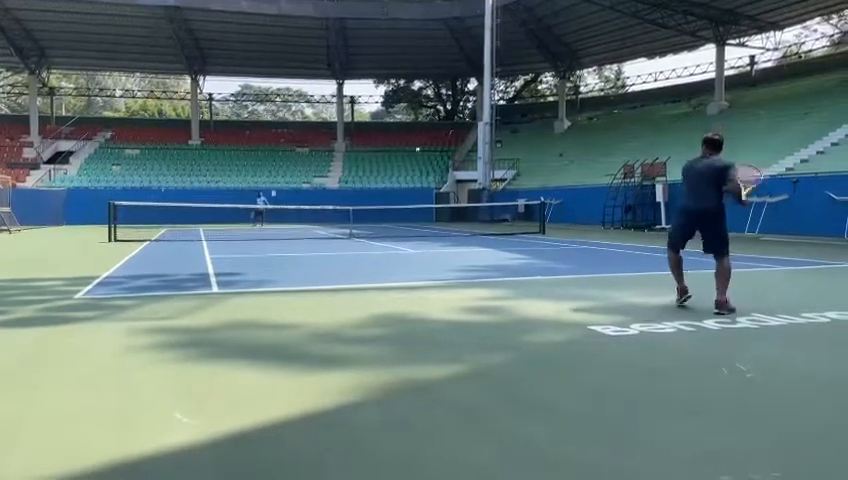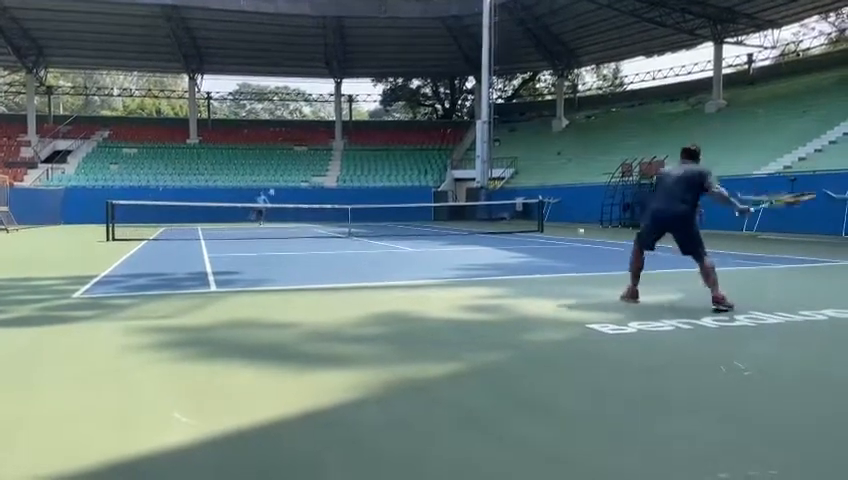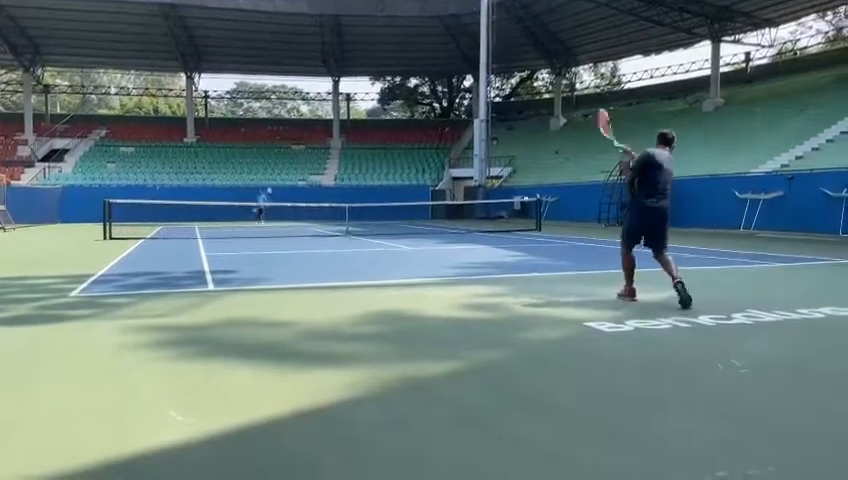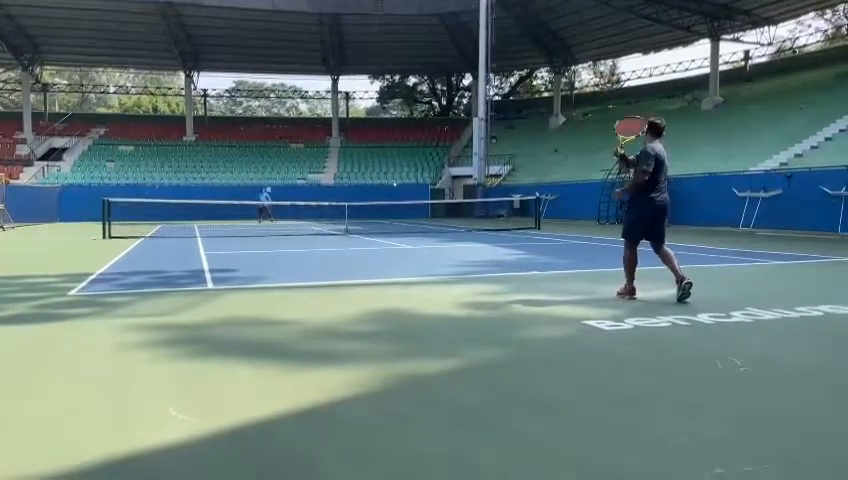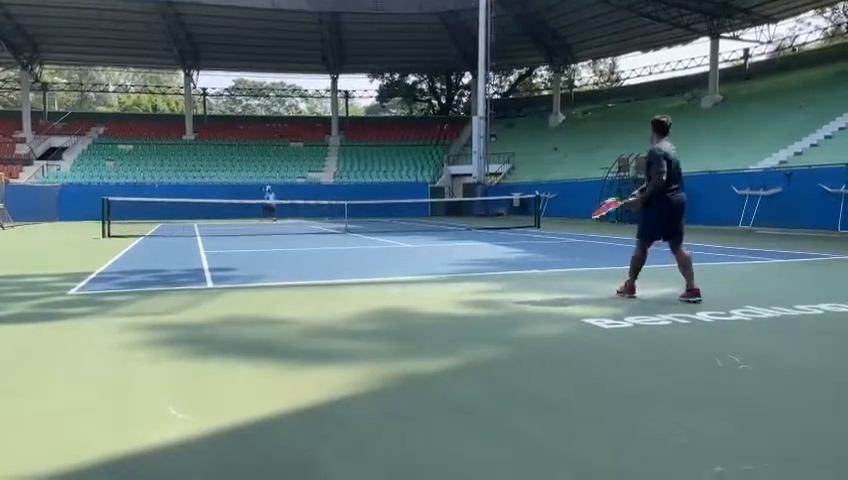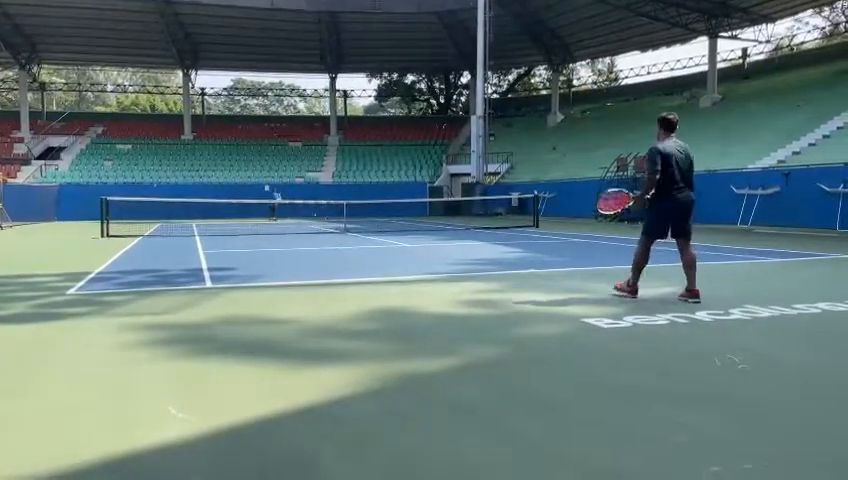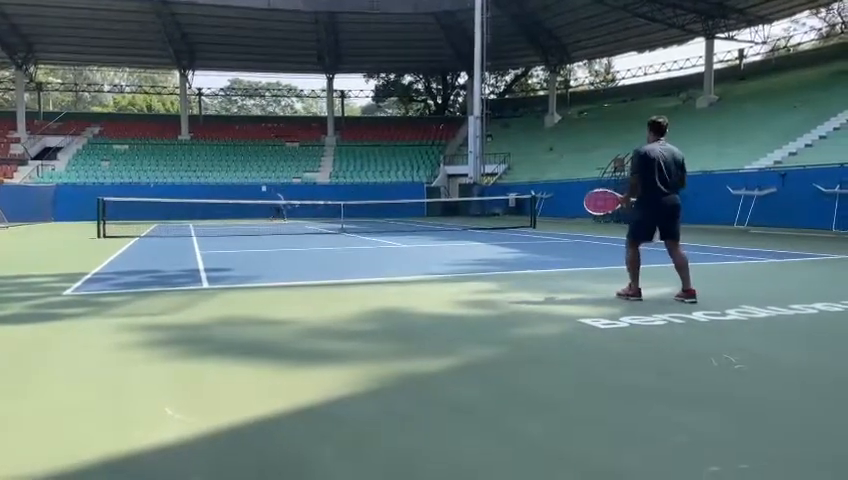
dt=0.3s
person 1, frame 1
left shoulder: (689, 165)
right shoulder: (725, 165)
right elbow: (733, 188)
right wrist: (740, 199)
left hip: (686, 211)
right hip: (712, 213)
left knee: (673, 250)
right knee: (722, 256)
left ankle: (682, 289)
right ankle: (721, 299)
person 1, frame 2
left shoulder: (663, 172)
right shoulder: (701, 172)
right elbow: (716, 191)
right wrist: (737, 206)
left hip: (656, 214)
right hip: (683, 216)
left knee: (638, 249)
right knee: (702, 257)
left ankle: (632, 291)
right ankle: (718, 297)
person 1, frame 3
left shoulder: (649, 154)
right shoulder: (668, 160)
left elbow: (630, 175)
right wrist: (632, 156)
left hip: (642, 208)
right hip: (662, 210)
left knee: (626, 247)
right knee: (661, 252)
left ankle: (629, 289)
right ankle: (677, 281)
person 1, frame 4
left shoulder: (649, 149)
right shoulder: (658, 149)
left elbow: (642, 177)
right elbow: (632, 163)
left wrist: (624, 191)
right wrist: (622, 156)
left hip: (643, 203)
right hip: (660, 203)
left knee: (630, 245)
right knee: (659, 246)
left ankle: (629, 287)
right ankle: (681, 278)
person 1, frame 5
left shoulder: (656, 151)
right shoulder: (672, 150)
left elbow: (659, 179)
left wrist: (641, 199)
right wrist: (640, 191)
left hip: (659, 204)
right hip: (677, 201)
left knee: (642, 245)
right knee: (677, 246)
left ankle: (629, 286)
right ankle: (692, 289)
person 1, frame 6
left shoulder: (657, 149)
right shoulder: (686, 148)
left elbow: (653, 178)
right elbow: (687, 176)
left wrist: (642, 195)
left hip: (663, 202)
right hip: (685, 200)
left knee: (645, 243)
right knee: (685, 245)
left ankle: (631, 285)
right ankle: (692, 290)
person 1, frame 7
left shoulder: (642, 152)
right shoulder: (677, 153)
left elbow: (634, 182)
right elbow: (682, 183)
left wrist: (628, 197)
left hip: (648, 205)
right hip: (671, 204)
left knee: (632, 244)
right knee: (674, 247)
left ankle: (634, 289)
right ankle: (688, 290)
